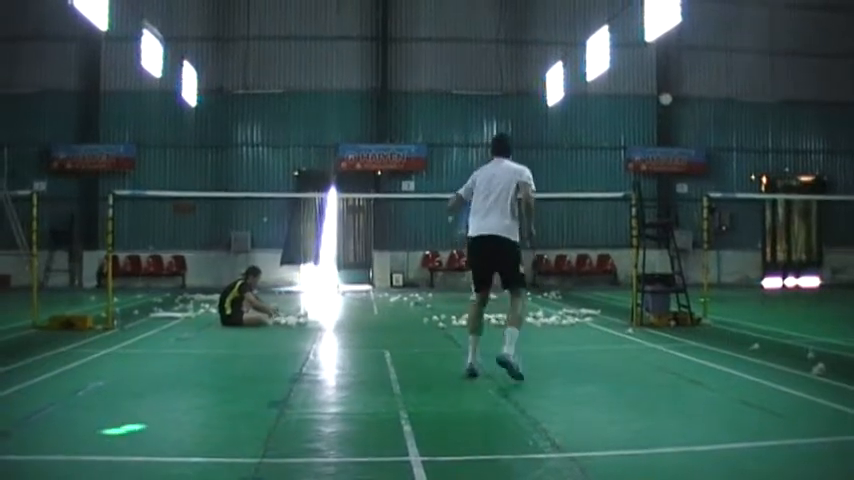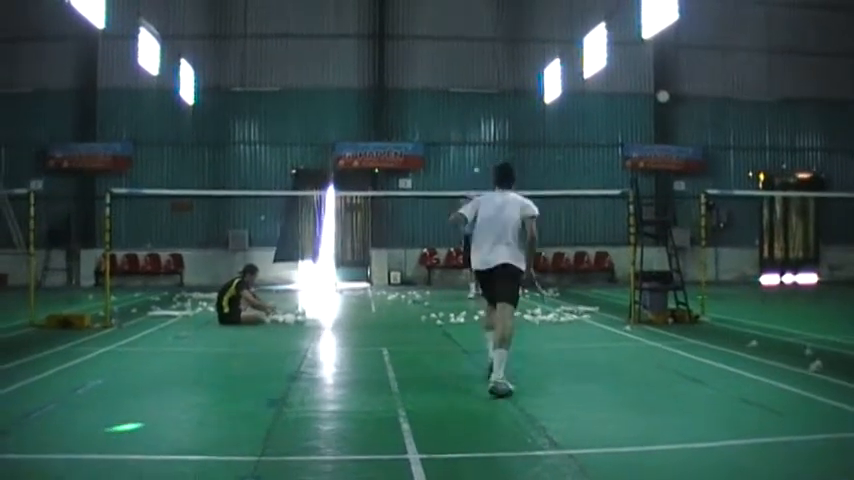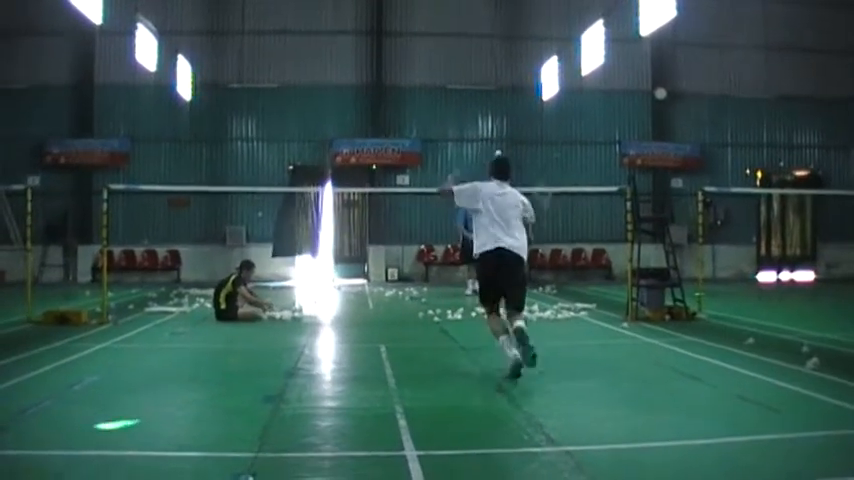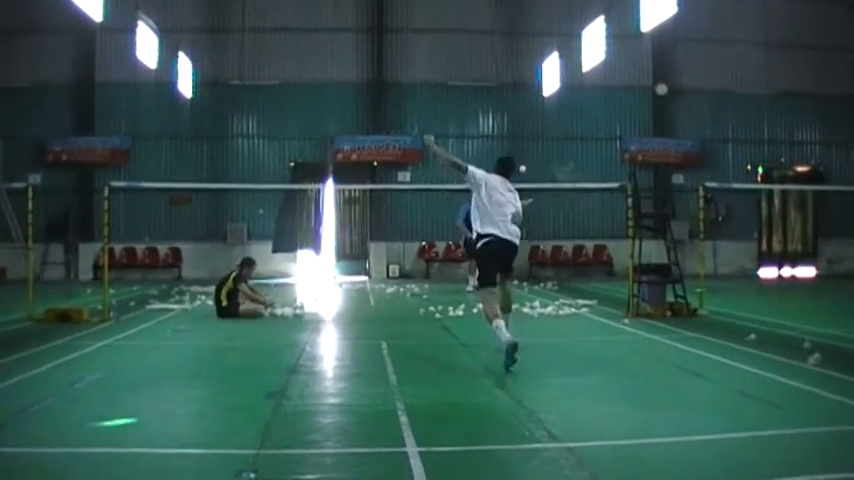
dt=0.2s
person 1, frame 1
left shoulder: (479, 173)
right shoulder: (520, 171)
left elbow: (453, 205)
right elbow: (527, 198)
right wrist: (529, 226)
left hip: (477, 238)
right hip: (505, 238)
left knee: (480, 297)
right knee: (517, 294)
left ankle: (472, 360)
right ankle: (508, 352)
person 1, frame 2
left shoulder: (481, 201)
right shoulder: (525, 204)
left elbow: (455, 220)
right elbow: (531, 234)
left wrist: (465, 206)
right wrist: (529, 263)
left hip: (482, 263)
right hip: (509, 263)
left knee: (492, 305)
right knee: (504, 313)
left ankle: (494, 356)
right ankle: (498, 378)
person 1, frame 3
left shoulder: (478, 188)
right shoulder: (520, 199)
left elbow: (444, 191)
right elbow: (528, 230)
left wrist: (451, 183)
left hip: (487, 253)
right hip: (515, 254)
left knee: (492, 312)
right knee: (514, 313)
left ankle: (512, 354)
right ankle: (519, 330)
person 1, frame 4
left shoulder: (483, 178)
right shoulder: (514, 194)
left elbow: (455, 163)
left wrist: (432, 145)
left hip: (489, 239)
right hip: (511, 242)
left knee: (487, 295)
right knee: (503, 282)
left ankle: (507, 338)
right ankle: (505, 333)
